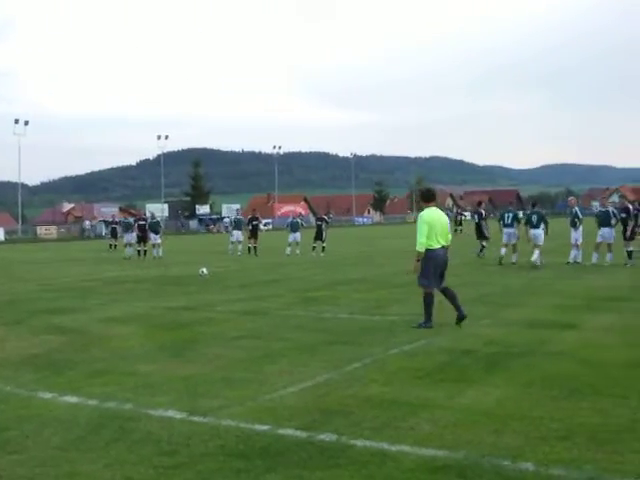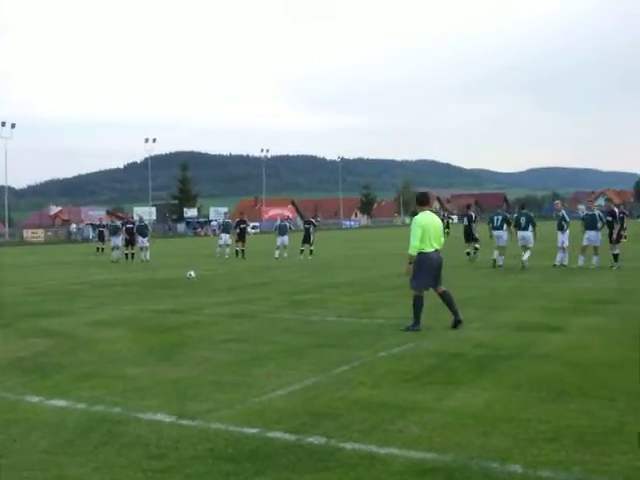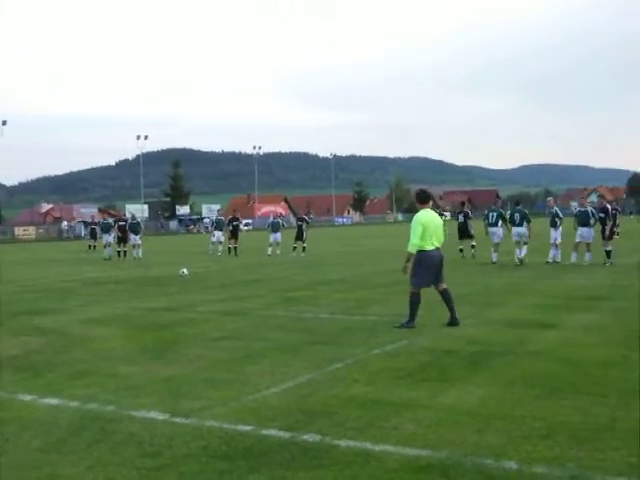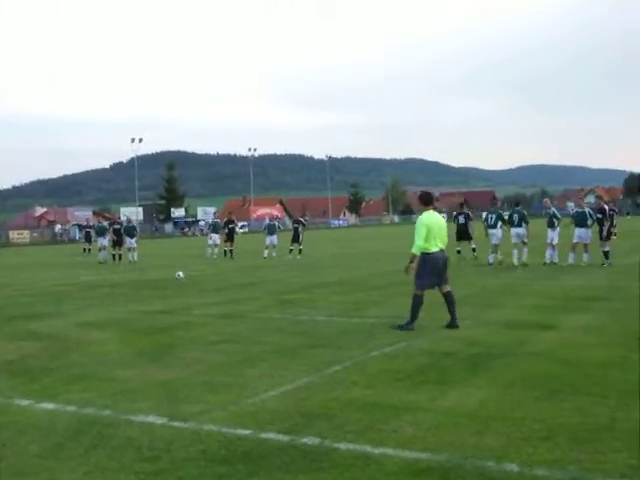
dt=0.1s
person 1, frame 1
left shoulder: (423, 216)
right shoulder: (443, 215)
left elbow: (421, 241)
right elbow: (448, 238)
left wrist: (417, 260)
left hip: (430, 253)
right hip: (442, 252)
left knee: (427, 288)
right knee: (441, 284)
left ankle: (428, 321)
right ankle: (460, 311)
person 1, frame 2
left shoulder: (418, 219)
right shoulder: (437, 219)
left elbow: (414, 244)
right elbow: (441, 241)
left wrist: (410, 263)
left hip: (423, 257)
right hip: (436, 256)
left knee: (417, 290)
right knee: (439, 287)
left ankle: (416, 324)
right ankle: (456, 316)
person 1, frame 3
left shoulder: (418, 217)
right shoulder: (437, 217)
left elbow: (414, 242)
left wrist: (407, 261)
left hip: (424, 255)
right hip: (437, 254)
left knee: (415, 288)
right knee: (440, 286)
left ankle: (411, 321)
right ankle: (454, 317)
person 1, frame 4
left shoulder: (423, 219)
right shoulder: (441, 218)
left elbow: (418, 243)
left wrist: (411, 262)
left hip: (429, 257)
right hip: (441, 255)
left knee: (419, 290)
right knee: (444, 287)
left ankle: (410, 323)
right ankle: (453, 320)
